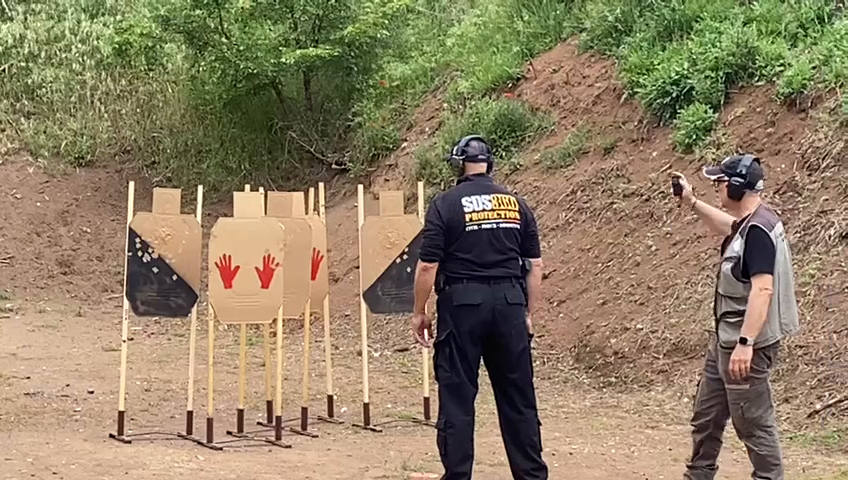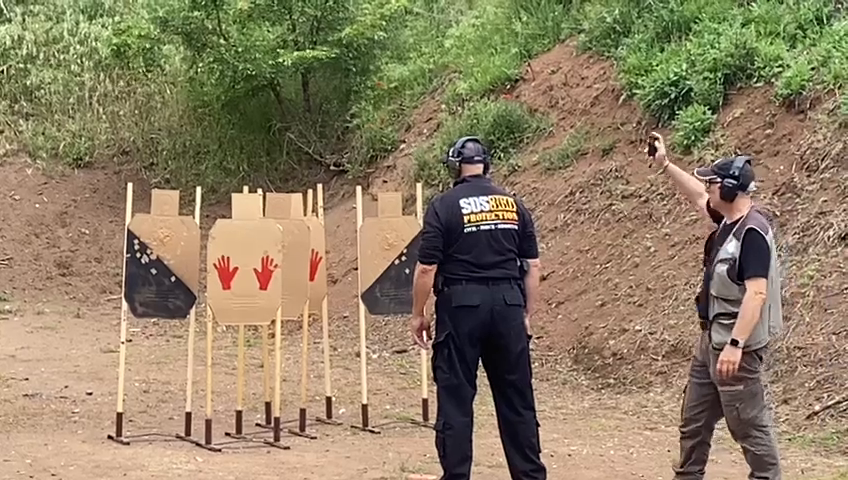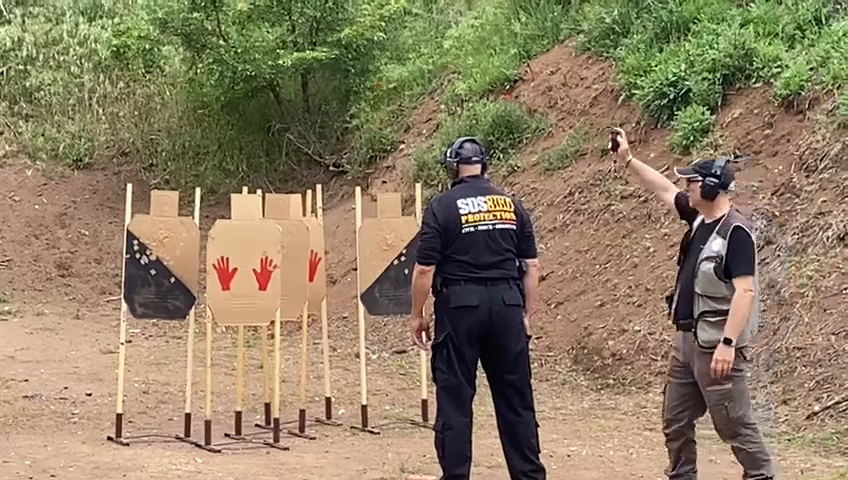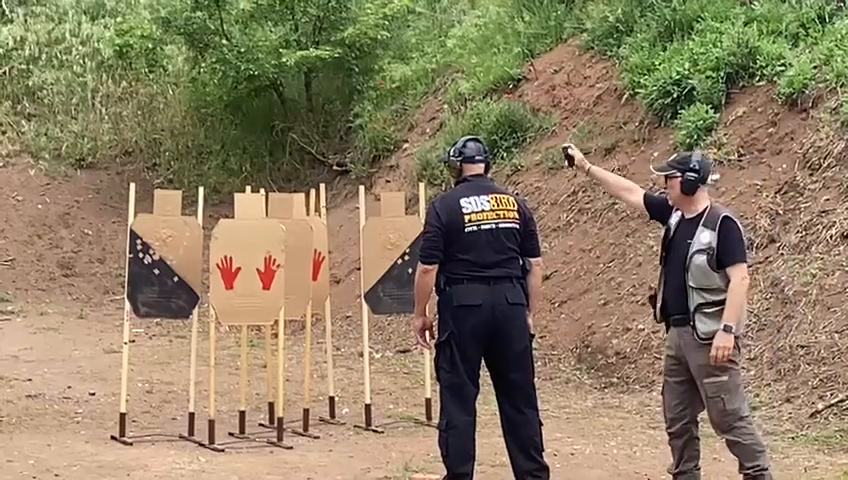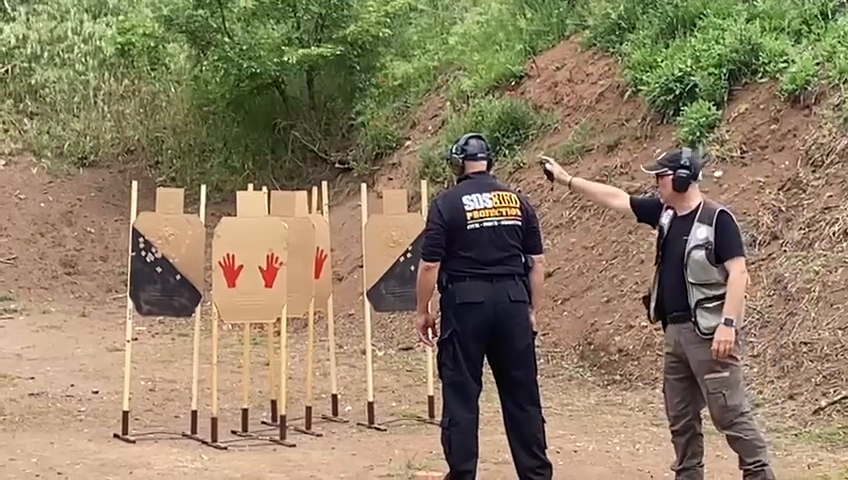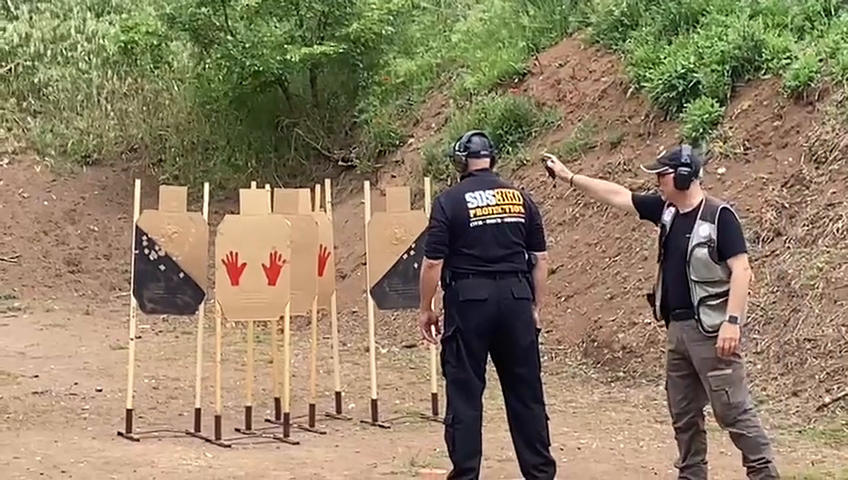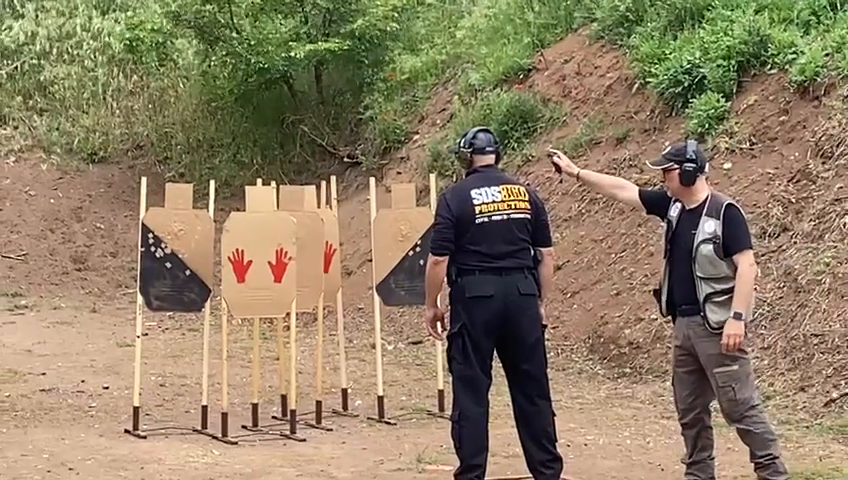
dt=0.3s
person 1, frame 1
left shoulder: (446, 203)
right shoulder: (516, 203)
left elbow: (428, 265)
right elbow: (535, 265)
left wrist: (419, 312)
right wrist: (528, 312)
left hip: (462, 304)
right hip: (508, 303)
left knee: (457, 396)
right knee: (518, 396)
person 1, frame 2
left shoulder: (444, 205)
right shoulder: (513, 204)
left elbow: (426, 268)
right elbow: (532, 266)
left wrist: (418, 314)
right wrist: (527, 313)
left hip: (461, 306)
right hip: (507, 304)
left knee: (455, 398)
right knee: (516, 397)
person 1, frame 3
left shoulder: (442, 205)
right shoulder: (512, 204)
left elbow: (424, 269)
right elbow: (531, 266)
left wrist: (417, 315)
right wrist: (526, 313)
left hip: (459, 306)
right hip: (506, 304)
left knee: (455, 398)
right knee: (516, 397)
person 1, frame 4
left shoulder: (444, 205)
right shoulder: (515, 203)
left elbow: (427, 268)
right elbow: (534, 265)
left wrist: (420, 314)
right wrist: (530, 312)
left hip: (463, 305)
right hip: (509, 303)
left knee: (458, 397)
right knee: (519, 396)
person 1, frame 5
left shoulder: (447, 202)
right shoulder: (518, 201)
left elbow: (430, 265)
right elbow: (537, 262)
left wrist: (422, 311)
right wrist: (531, 309)
left hip: (465, 302)
right hip: (512, 301)
left knee: (461, 395)
right knee: (522, 394)
person 1, frame 6
left shoulder: (449, 200)
right shoulder: (521, 198)
left elbow: (433, 263)
right elbow: (540, 258)
left wrist: (426, 308)
right wrist: (535, 306)
left hip: (469, 299)
right hip: (515, 298)
left knee: (464, 392)
right knee: (526, 391)
person 1, frame 7
left shoulder: (455, 196)
right shoulder: (526, 193)
left elbow: (438, 259)
right elbow: (546, 254)
left wrist: (431, 305)
right wrist: (541, 301)
left hip: (474, 296)
right hip: (521, 294)
left knee: (471, 389)
right knee: (532, 388)
person 2, frame 1
left shoulder: (759, 230)
right shoulder: (747, 222)
left elbow: (763, 290)
right elbow: (727, 225)
left wrist: (746, 343)
right wrist: (693, 202)
left hip: (746, 342)
right hip: (726, 338)
left knee: (752, 421)
right knee: (706, 414)
person 2, frame 2
left shoulder: (752, 232)
right shoulder: (729, 219)
left elbow: (757, 293)
right elbow: (698, 197)
left wrist: (735, 344)
right wrist: (666, 165)
left hip: (735, 344)
right hip: (711, 339)
left knee: (748, 423)
right knee: (694, 419)
person 2, frame 3
left shoulder: (735, 231)
right shoulder: (699, 217)
left elbow: (745, 291)
right elbow: (665, 190)
left wrist: (728, 343)
right wrist: (627, 158)
left hip: (716, 343)
right hip: (687, 338)
left knee: (735, 424)
right knee: (676, 421)
person 2, frame 4
left shoulder: (722, 223)
right shoulder: (674, 213)
left elbow: (740, 278)
right elbow: (630, 192)
left wrist: (727, 330)
right wrist: (586, 167)
left hip: (708, 337)
right hip: (677, 334)
left knee: (729, 417)
right knee: (678, 419)
person 2, frame 5
left shoulder: (717, 218)
right shoulder: (664, 212)
left elbow: (738, 273)
right elbow: (616, 198)
left wrist: (728, 324)
right wrist: (567, 180)
left hip: (708, 333)
right hip: (675, 331)
left knee: (731, 414)
right knee: (681, 416)
person 2, frame 6
left shoulder: (720, 215)
right shoulder: (667, 209)
left elbow: (742, 270)
right elbow: (617, 194)
left wrist: (732, 321)
right wrist: (569, 177)
left hip: (710, 330)
right hip: (677, 328)
left knee: (733, 410)
right knee: (683, 413)
person 2, frame 7
left shoulder: (724, 211)
right shoulder: (673, 205)
left elbow: (747, 266)
right elbow: (622, 189)
left wrist: (737, 317)
right wrist: (575, 172)
left hip: (716, 325)
right hip: (683, 324)
left knee: (740, 406)
right knee: (689, 409)
